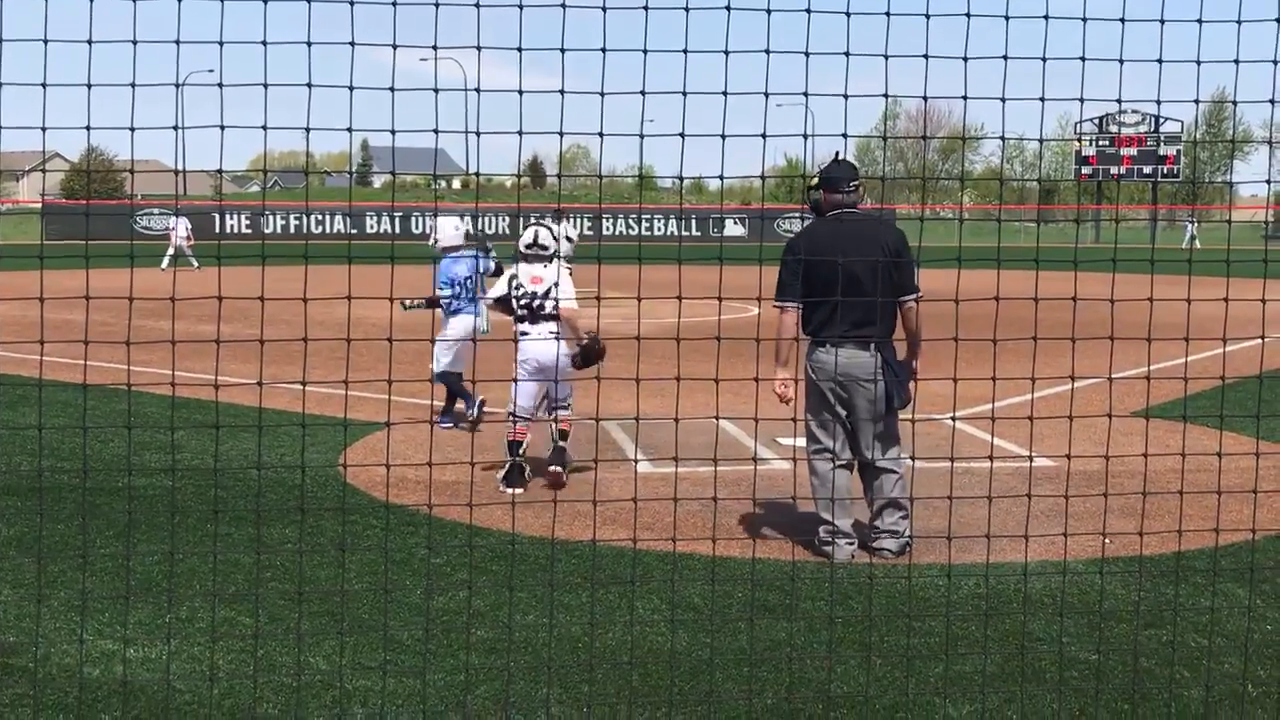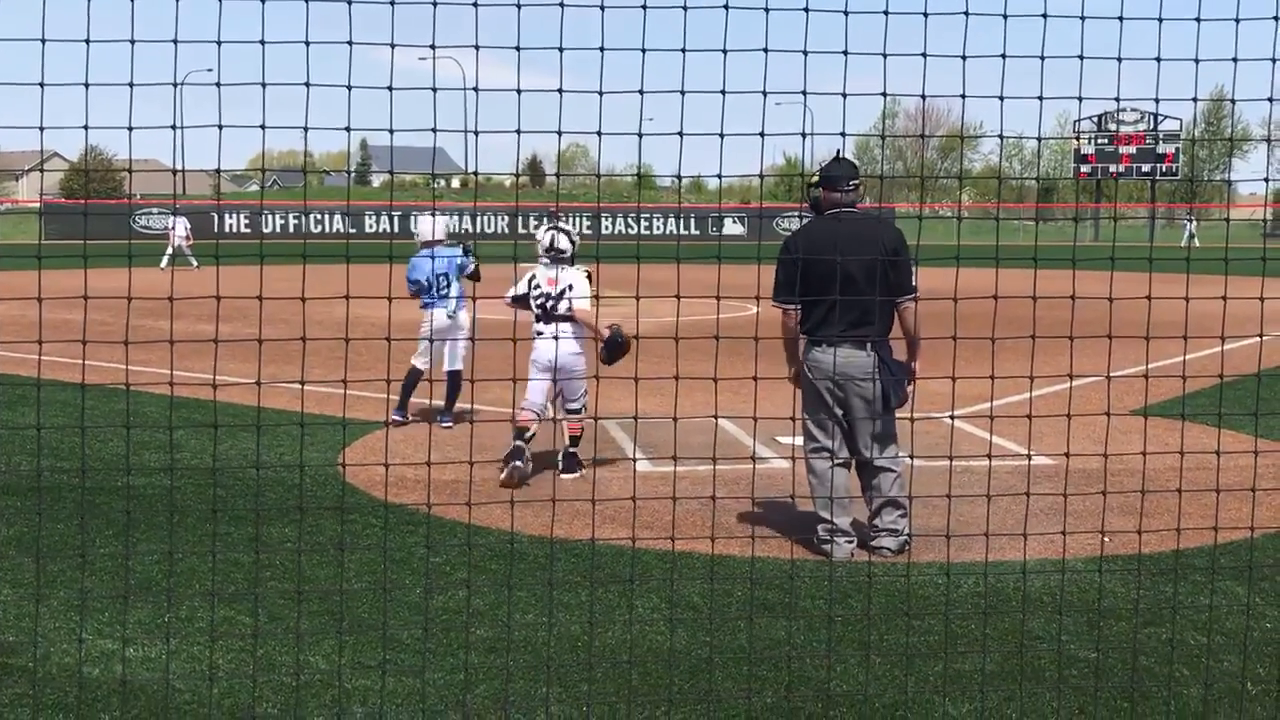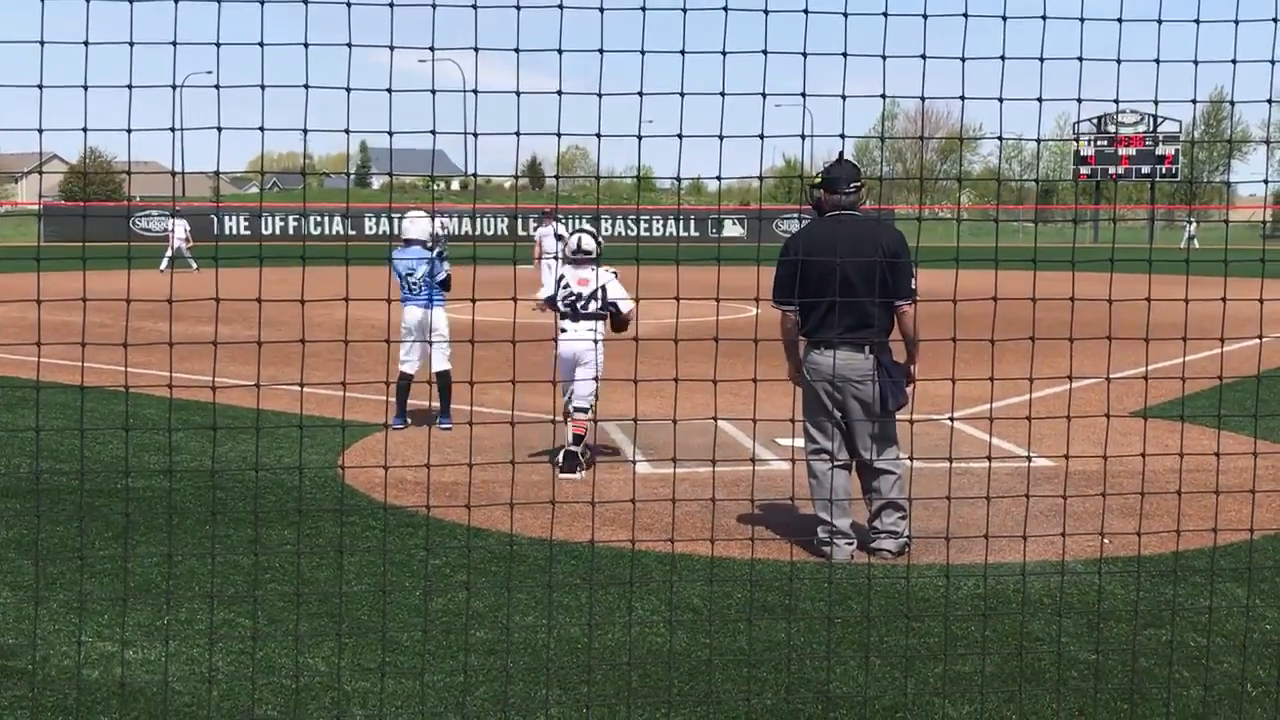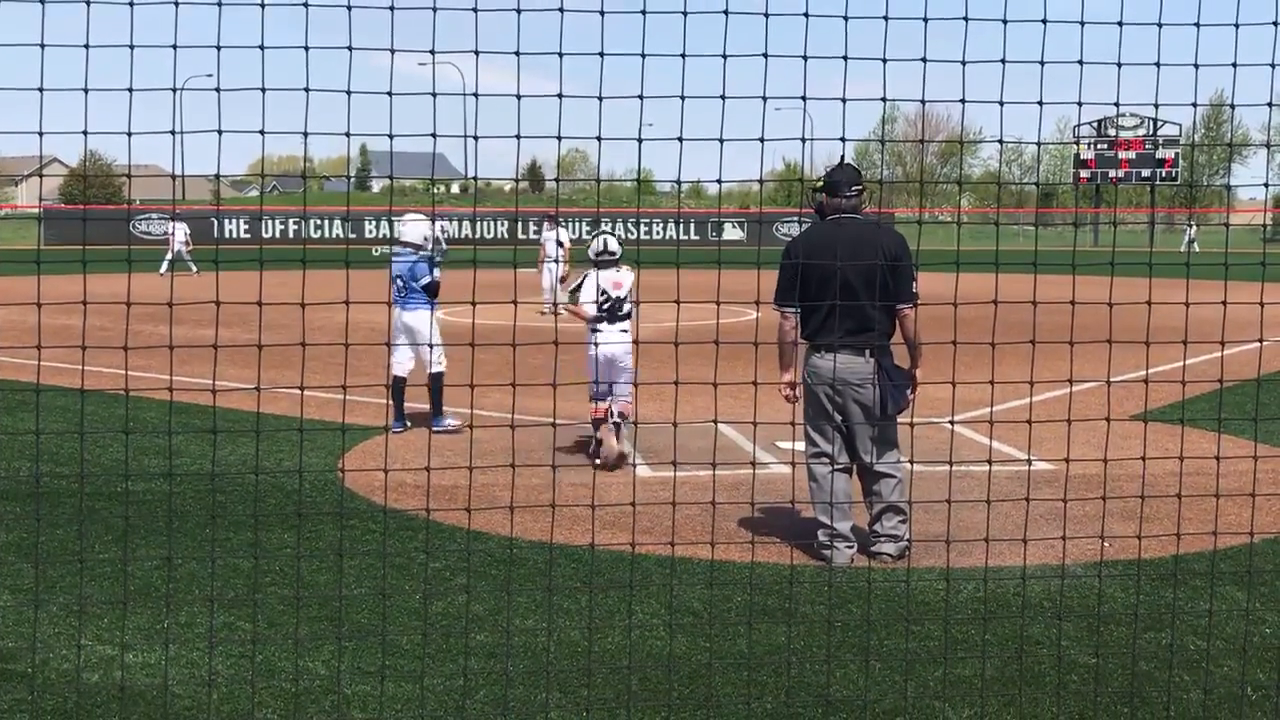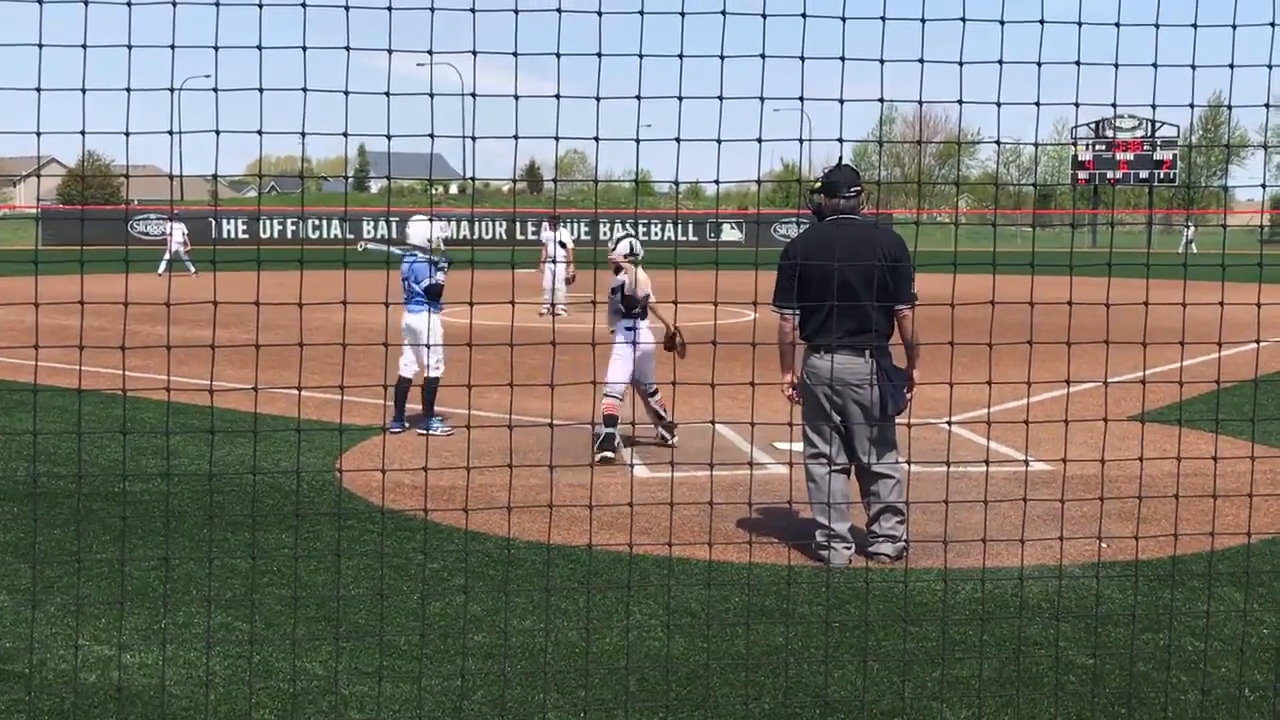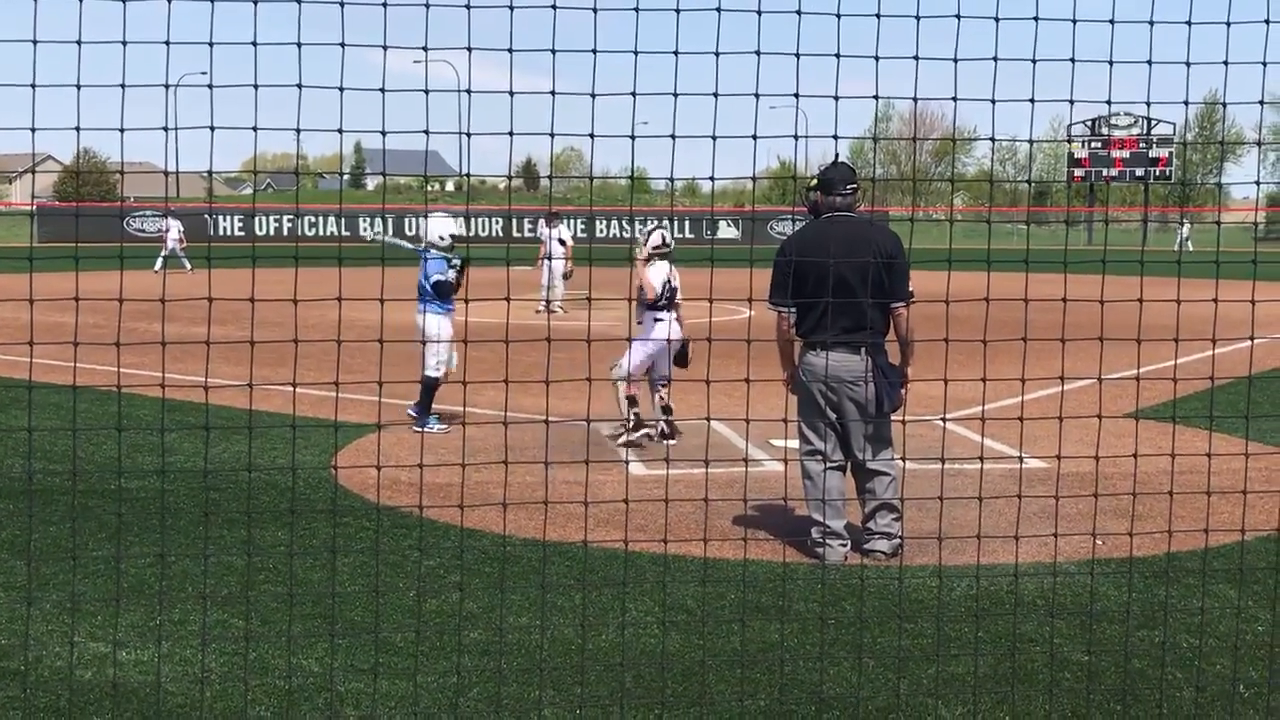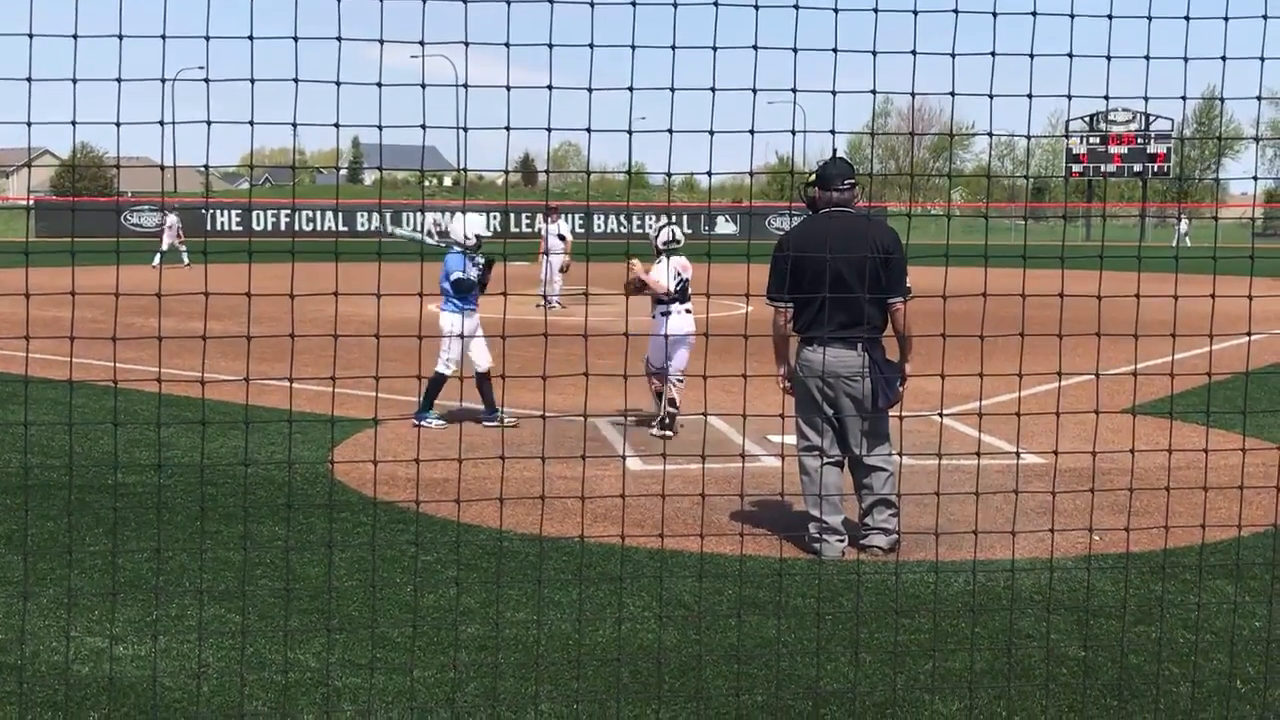
dt=0.3s
person 1, frame 1
left shoulder: (803, 241)
right shoulder: (890, 235)
left elbow: (789, 311)
right elbow: (909, 304)
left wrist: (783, 368)
right wrist: (914, 353)
left hip: (824, 357)
right hip: (875, 357)
left knee: (828, 453)
right knee: (882, 451)
left ankle: (836, 539)
right ankle: (891, 535)
person 1, frame 2
left shoulder: (799, 241)
right shoulder: (887, 234)
left elbow: (789, 313)
right elbow: (905, 305)
left wrist: (794, 362)
right wrist: (913, 355)
left hip: (820, 357)
right hip: (871, 357)
left knee: (826, 452)
right knee: (880, 450)
left ankle: (836, 537)
right ankle: (889, 533)
person 1, frame 3
left shoulder: (800, 242)
right shoulder: (888, 237)
left elbow: (789, 314)
right elbow: (904, 308)
left wrist: (794, 361)
right wrist: (912, 358)
left hip: (819, 360)
right hip: (870, 359)
left knee: (826, 454)
right knee: (881, 452)
left ankle: (836, 540)
right ankle: (889, 536)
person 1, frame 4
left shoulder: (801, 245)
right shoulder: (890, 241)
left elbow: (789, 317)
right elbow: (905, 311)
left wrist: (786, 370)
right wrist: (915, 363)
left hip: (820, 363)
right hip: (872, 363)
left knee: (826, 457)
right knee: (882, 455)
left ankle: (836, 543)
right ankle: (890, 539)
person 1, frame 5
left shoulder: (800, 246)
right shoulder: (888, 241)
left elbow: (787, 318)
right elbow: (904, 312)
left wrist: (788, 371)
right wrist: (912, 364)
left hip: (819, 364)
right hip: (870, 363)
left knee: (825, 458)
right knee: (880, 456)
left ankle: (834, 544)
right ankle: (887, 539)
person 1, frame 6
left shoulder: (796, 244)
right shoulder: (884, 239)
left elbow: (785, 317)
right elbow: (899, 310)
left wrist: (789, 365)
right wrist: (906, 361)
left hip: (815, 361)
right hip: (867, 361)
left knee: (821, 455)
right knee: (876, 453)
left ankle: (830, 542)
right ankle: (882, 537)
person 1, frame 7
left shoulder: (793, 239)
right shoulder: (882, 235)
left elbow: (782, 312)
right elbow: (897, 306)
left wrist: (782, 362)
right wrist: (905, 357)
left hip: (812, 356)
right hip: (864, 356)
left knee: (818, 451)
right knee: (873, 448)
left ankle: (827, 537)
right ankle: (880, 532)
person 2, frame 1
left shoulder: (515, 273)
right shoulder: (560, 273)
left elbow: (491, 300)
right elbow: (567, 312)
left wrist: (515, 311)
right wrist: (582, 337)
left hip: (527, 348)
right hip: (557, 347)
left knee: (520, 413)
right knee: (560, 404)
left ankle: (515, 472)
right ankle: (559, 455)
person 2, frame 2
left shoulder: (535, 274)
right shoulder: (577, 276)
left elbow: (509, 300)
right elbow: (581, 313)
right wrist: (601, 333)
left hip: (541, 347)
right hip: (571, 348)
left knee: (531, 405)
right knee: (574, 406)
left ankle: (518, 454)
right ankle: (570, 460)
person 2, frame 3
left shoulder: (562, 273)
right shoulder: (606, 276)
left elbow: (544, 301)
right elbow: (629, 313)
left wrist: (563, 308)
right wrist: (615, 315)
left hip: (564, 343)
right hip: (591, 346)
left knee: (572, 397)
right knee: (583, 403)
left ankle: (574, 450)
right ankle: (570, 459)
person 2, frame 4
left shoulder: (591, 278)
right shoulder: (628, 275)
left elbow: (587, 315)
left wrist: (571, 307)
left hip: (598, 343)
right hip: (623, 343)
left knee: (599, 395)
right knee: (622, 395)
left ankle: (601, 447)
right ankle: (613, 431)
person 2, frame 5
left shoulder: (626, 276)
right shoulder: (637, 273)
left elbow: (640, 293)
right elbow: (650, 302)
left wrist: (626, 266)
right wrist: (667, 324)
left hip: (627, 341)
right hip: (644, 338)
left knee: (612, 391)
right knee: (647, 388)
left ankle: (609, 442)
right ankle: (666, 429)
person 2, frame 6
left shoulder: (653, 268)
right shoulder: (671, 269)
left elbow: (650, 295)
left wrist: (640, 266)
right wrist: (681, 330)
left hip: (652, 331)
right hip: (670, 331)
left knee: (623, 374)
right knee: (660, 380)
left ankle: (634, 423)
right ankle: (666, 428)
person 2, frame 7
left shoulder: (661, 265)
right shoulder: (684, 262)
left elbow: (664, 291)
left wrist: (642, 275)
right wrist: (645, 279)
left hip: (665, 324)
right hip: (687, 323)
left knee: (654, 371)
right knee: (675, 375)
left ankle: (664, 419)
right ankle: (668, 421)
person 3, frame 1
left shoulder: (444, 265)
right shoulder: (476, 255)
left elbow: (441, 302)
right elbow: (498, 271)
left wrist: (415, 304)
right wrist: (487, 252)
left hip: (457, 320)
right hip: (476, 317)
left knee: (440, 370)
right knee: (456, 367)
left ankle: (471, 401)
right ankle: (447, 415)
person 3, frame 2
left shoulder: (416, 261)
right shoulder: (456, 253)
left elbow: (414, 293)
right elbow: (476, 276)
right wrist: (468, 254)
left hip: (434, 315)
right hip: (459, 314)
left knee: (419, 362)
right knee: (455, 366)
left ankle: (401, 410)
right ankle: (447, 413)
person 3, frame 3
left shoulder: (395, 255)
right shoulder: (429, 256)
right elbow: (446, 286)
right wrist: (443, 261)
left hip: (409, 313)
right hip: (433, 313)
left knee: (407, 365)
right knee: (442, 364)
left ankle: (400, 416)
right ankle: (444, 416)
person 3, frame 4
left shoulder: (395, 258)
right shoulder: (419, 260)
right elbow: (433, 291)
left wrist: (430, 264)
right wrist: (435, 268)
left hip: (400, 314)
right hip: (421, 315)
left knee: (399, 368)
right knee: (436, 365)
left ankle: (399, 420)
right ankle: (438, 418)
person 3, frame 5
left shoulder: (409, 260)
right shoulder: (424, 263)
right elbow: (434, 293)
left wrist: (440, 270)
right wrist: (441, 271)
left hip: (410, 316)
right hip: (427, 318)
left knee: (407, 370)
right knee: (433, 369)
left ankle: (398, 420)
right ankle: (427, 420)
person 3, frame 6
left shoulder: (439, 259)
right shoulder: (435, 261)
left elbow: (450, 289)
right elbow: (444, 291)
left wrist: (459, 271)
right wrist: (453, 270)
left hip: (437, 316)
right hip: (437, 317)
left knee: (444, 365)
right knee: (435, 367)
left ankle: (420, 407)
right ankle: (424, 419)
person 3, frame 7
left shoulder: (469, 258)
right shoulder: (454, 258)
left elbow: (479, 288)
right elbow: (464, 288)
left wrist: (486, 269)
right wrist: (477, 268)
left hip: (470, 317)
right hip: (456, 317)
left knee: (483, 363)
right knee: (447, 366)
left ankle: (491, 413)
right ankle: (423, 413)
